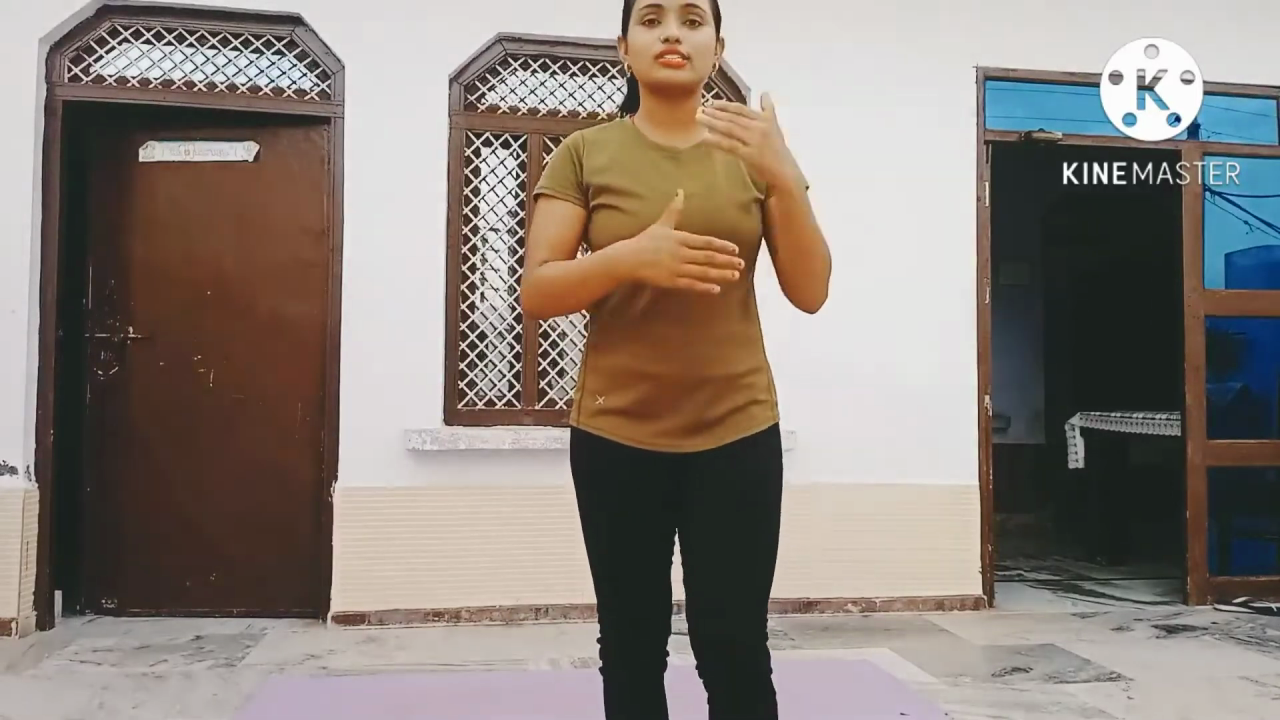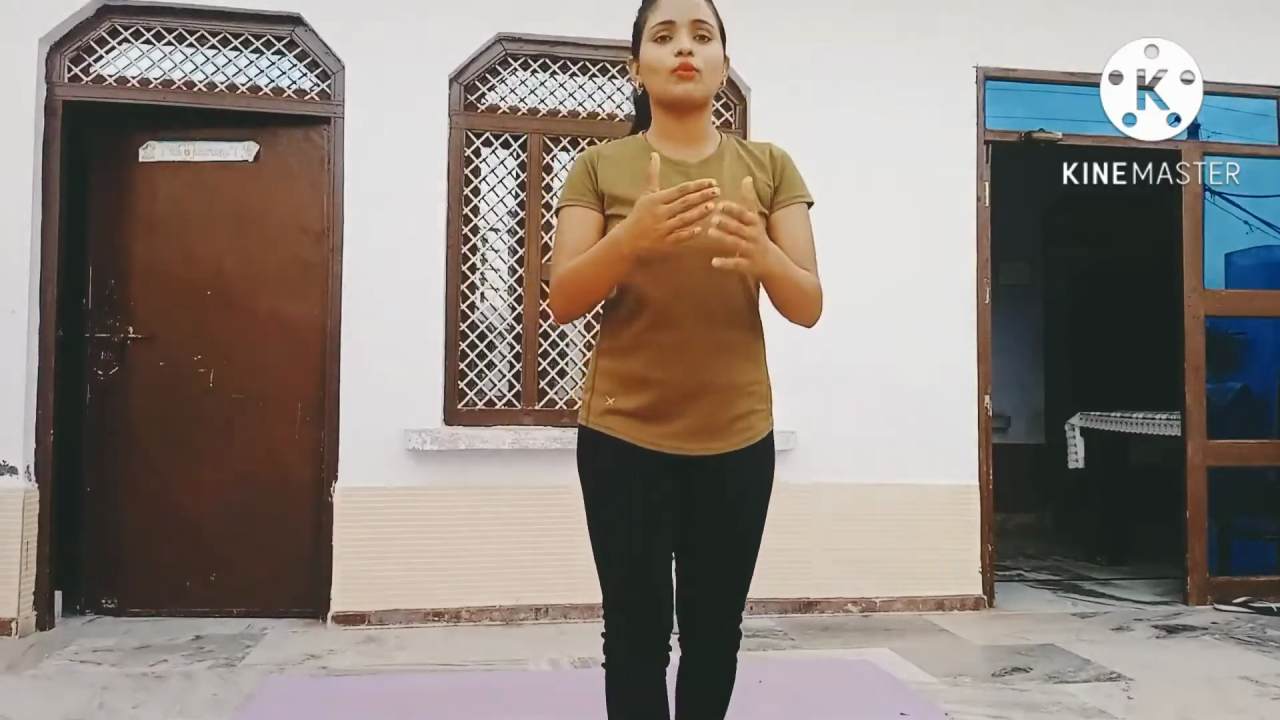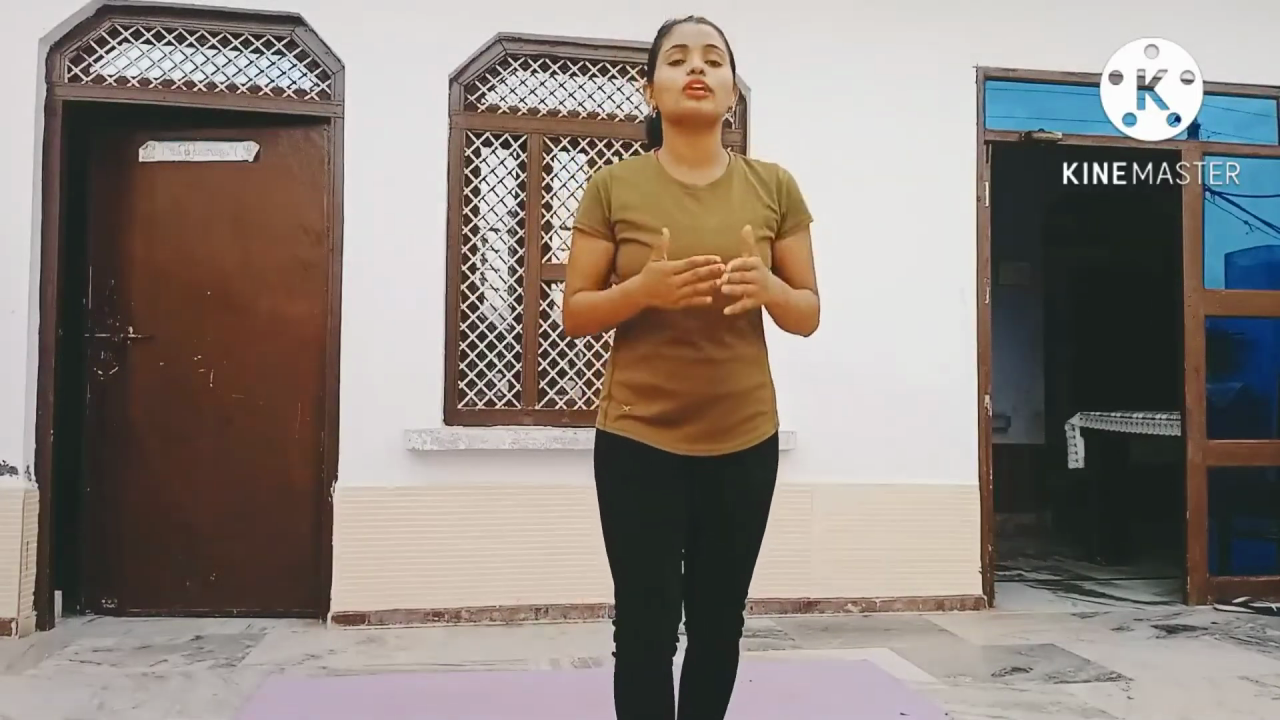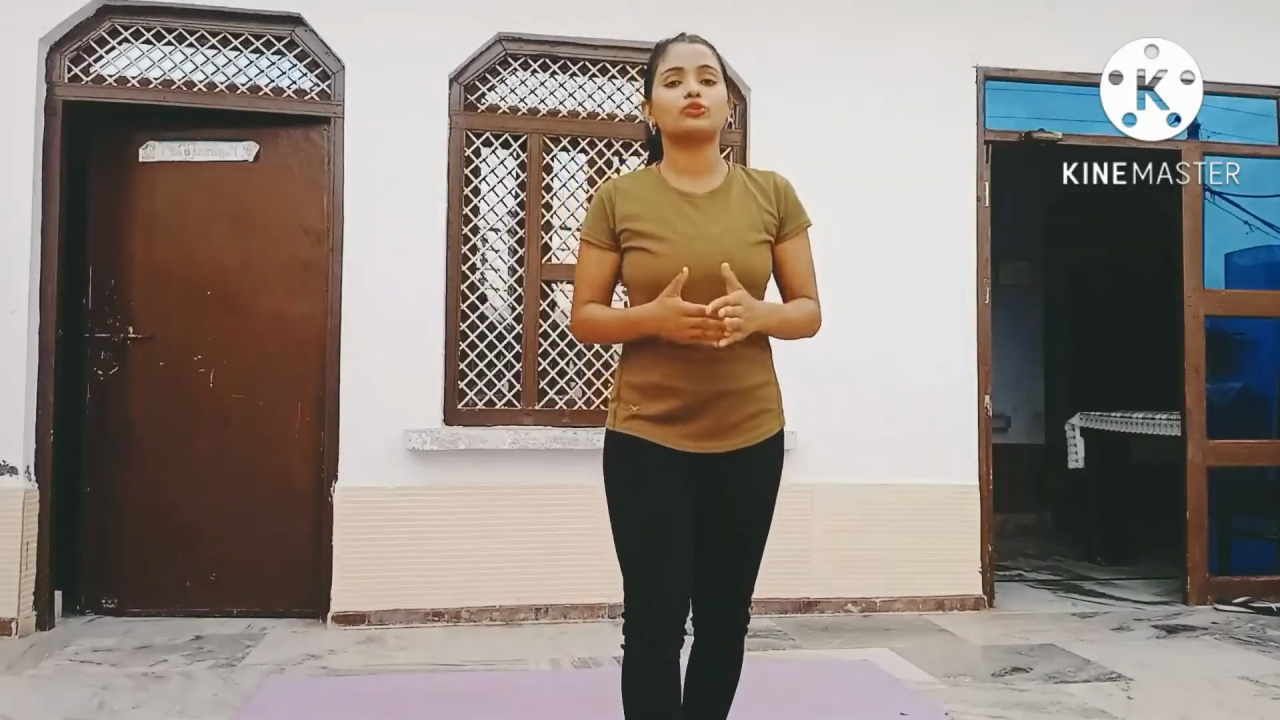
dt=0.4s
person 1, frame 1
left shoulder: (758, 149)
right shoulder: (584, 154)
left elbow: (811, 294)
right elbow: (535, 293)
left wrist: (785, 181)
right wrist: (633, 256)
left hip: (737, 431)
right hip: (617, 434)
left knee: (736, 650)
right knee: (632, 645)
person 1, frame 2
left shoulder: (769, 166)
right shoulder: (599, 167)
left elbow: (810, 305)
right elbow: (562, 301)
left wrist: (762, 254)
right wrist: (633, 235)
left hip: (736, 437)
right hip: (624, 435)
left knee: (715, 633)
right knee: (636, 636)
person 1, frame 3
left shoulder: (775, 187)
right shoulder: (612, 187)
left elbow: (809, 314)
right elbow: (574, 314)
left wrist: (769, 288)
right wrist: (643, 289)
left hip: (743, 441)
right hip: (638, 439)
left knee: (719, 622)
right knee: (646, 628)
person 1, frame 4
left shoulder: (772, 194)
right shoulder: (616, 199)
left elbow: (809, 312)
right elbow: (584, 318)
left wrist: (757, 314)
right wrist: (654, 315)
left hip: (749, 438)
right hip: (646, 438)
left knee: (724, 617)
right knee: (653, 621)
